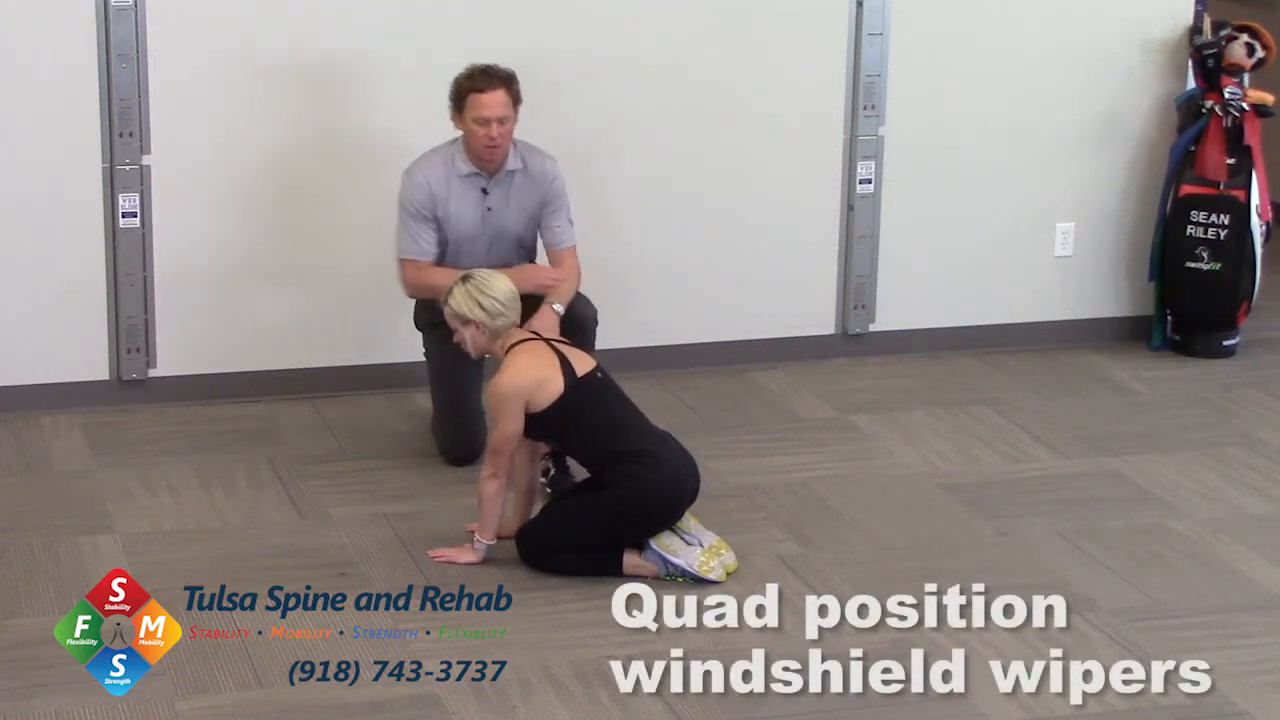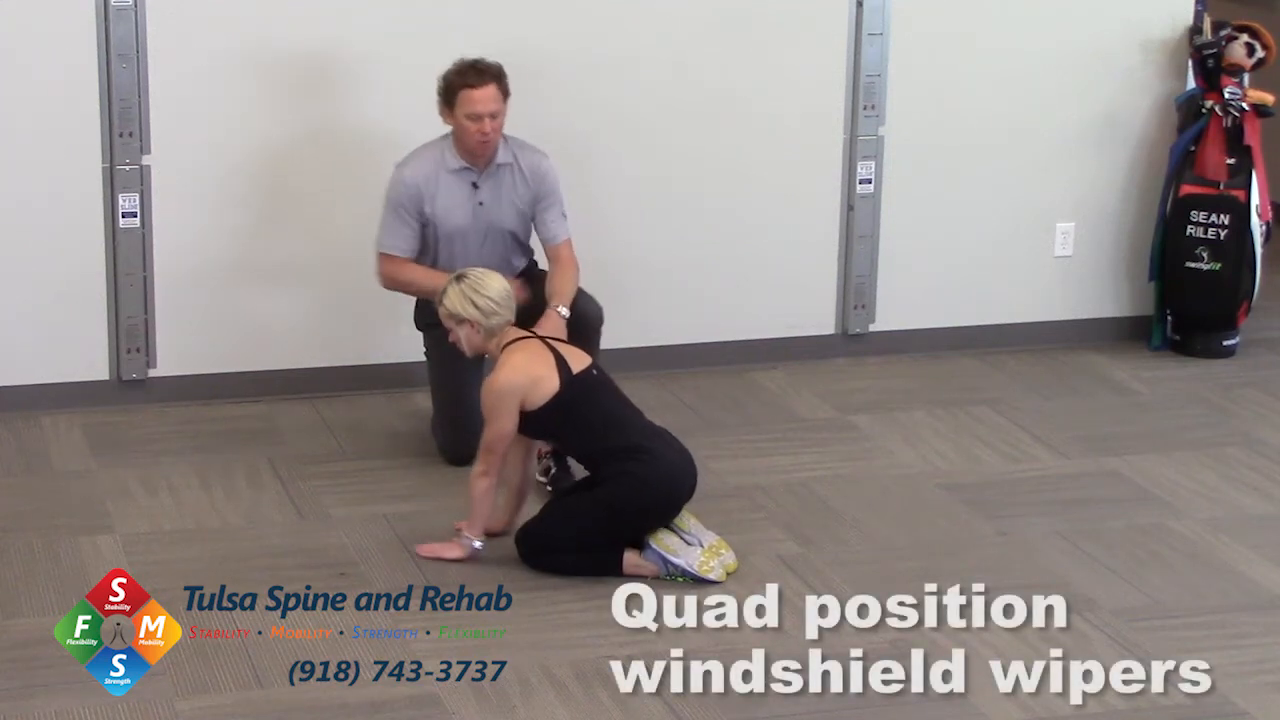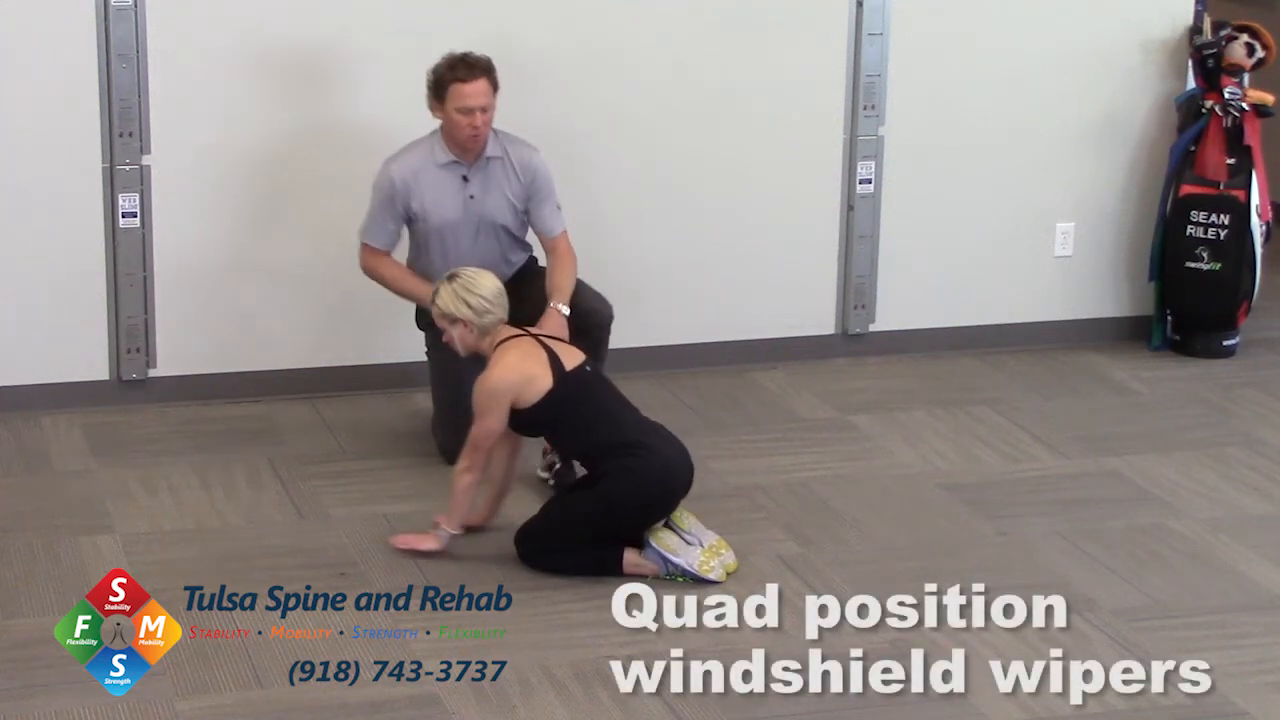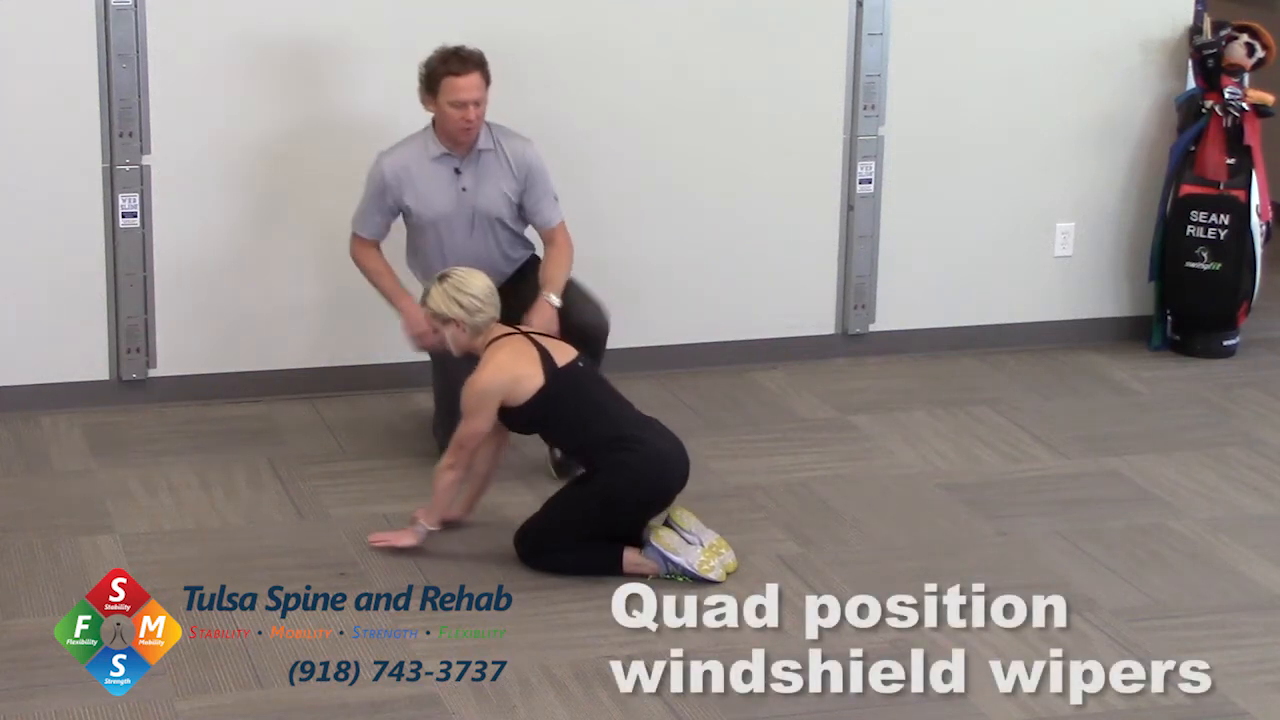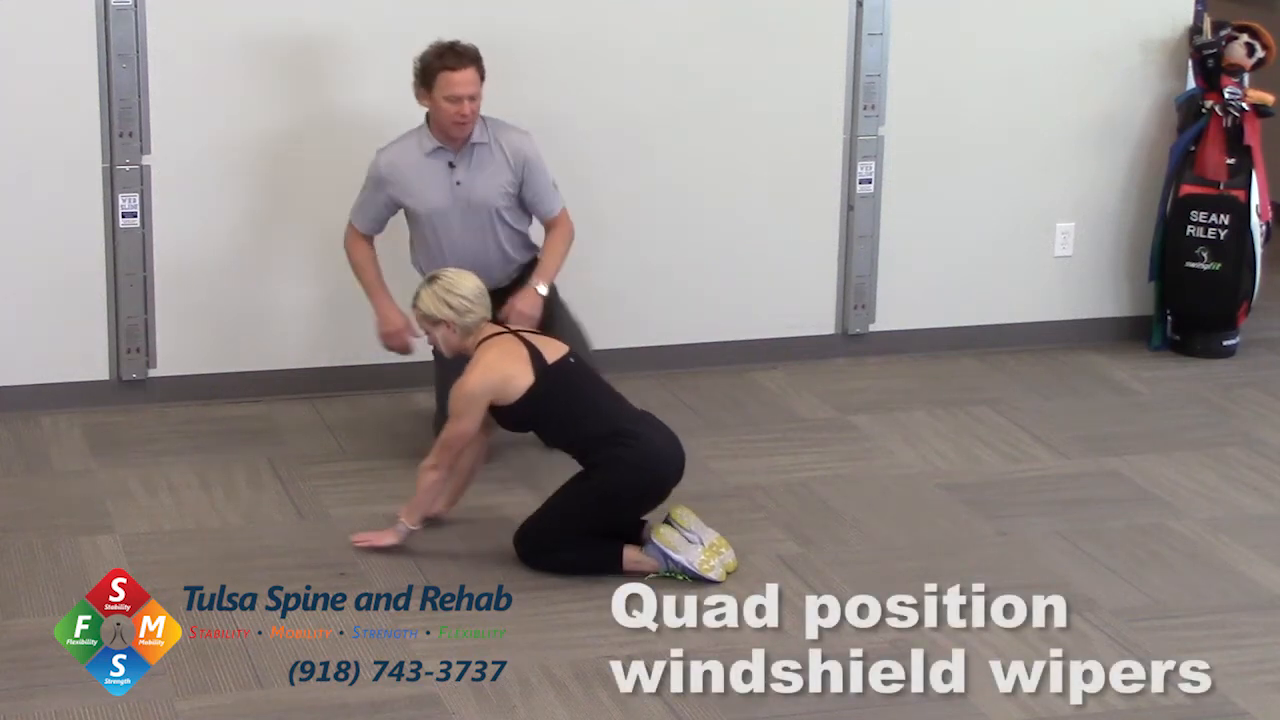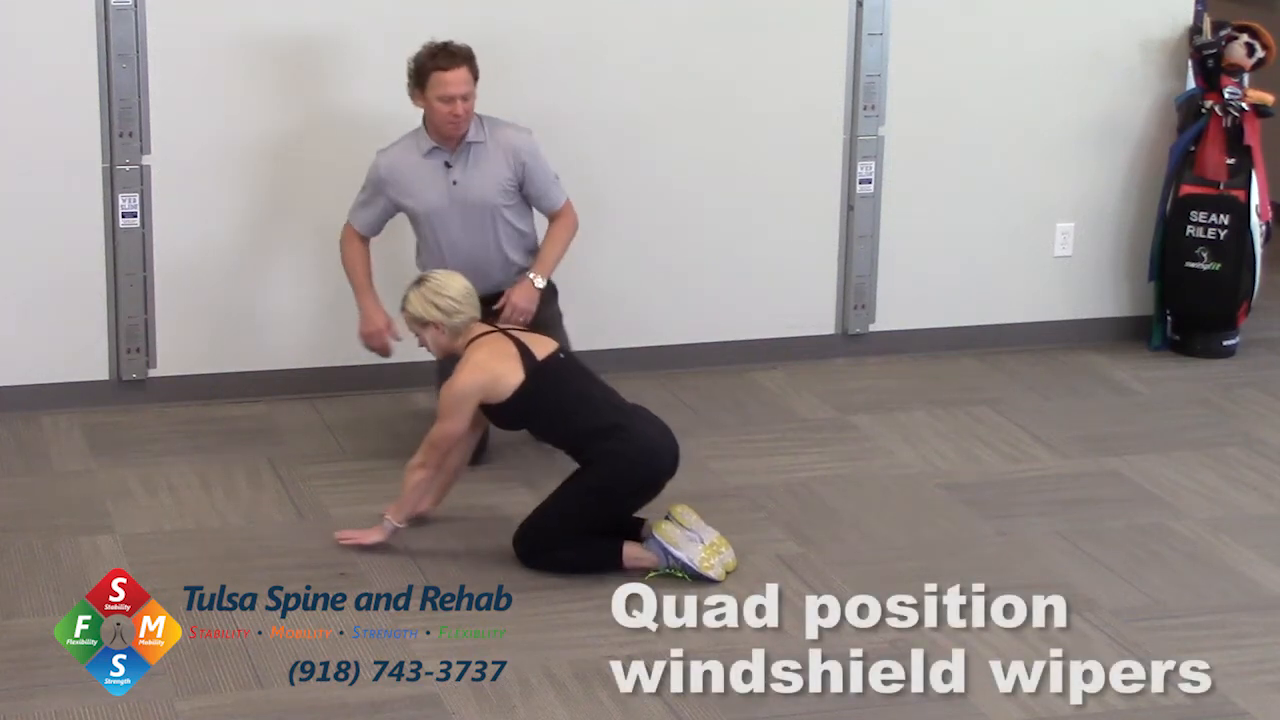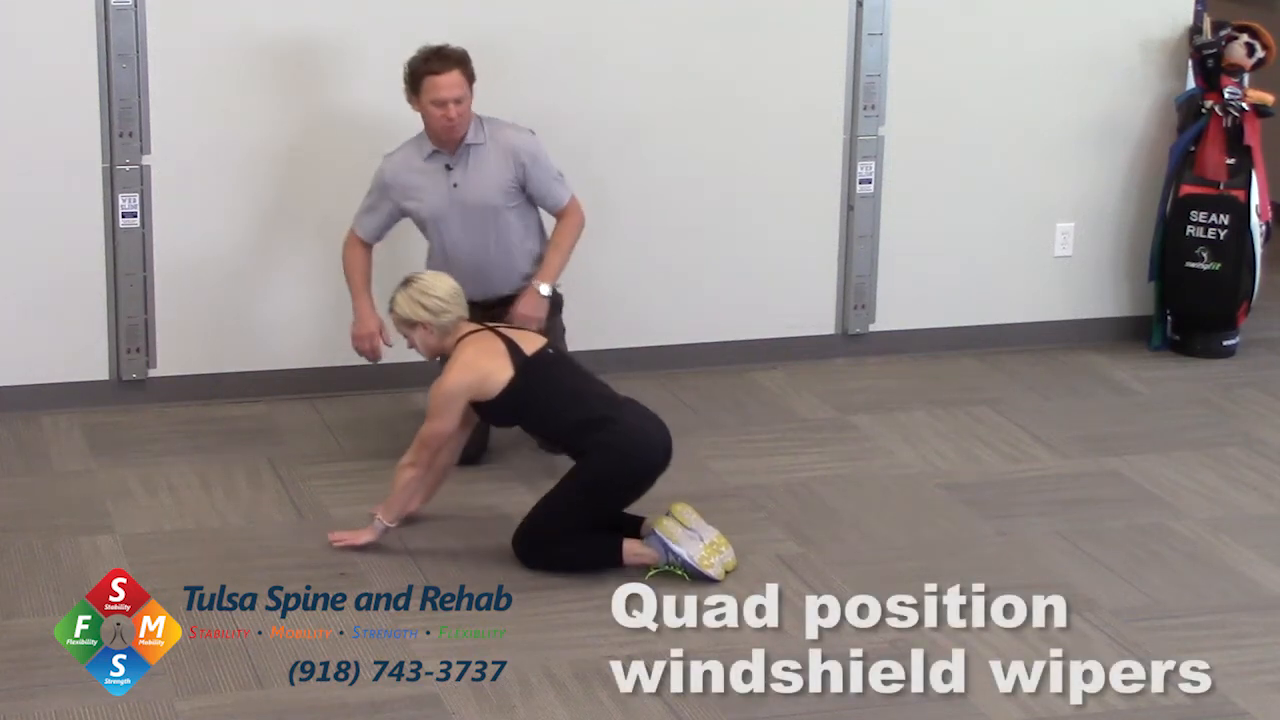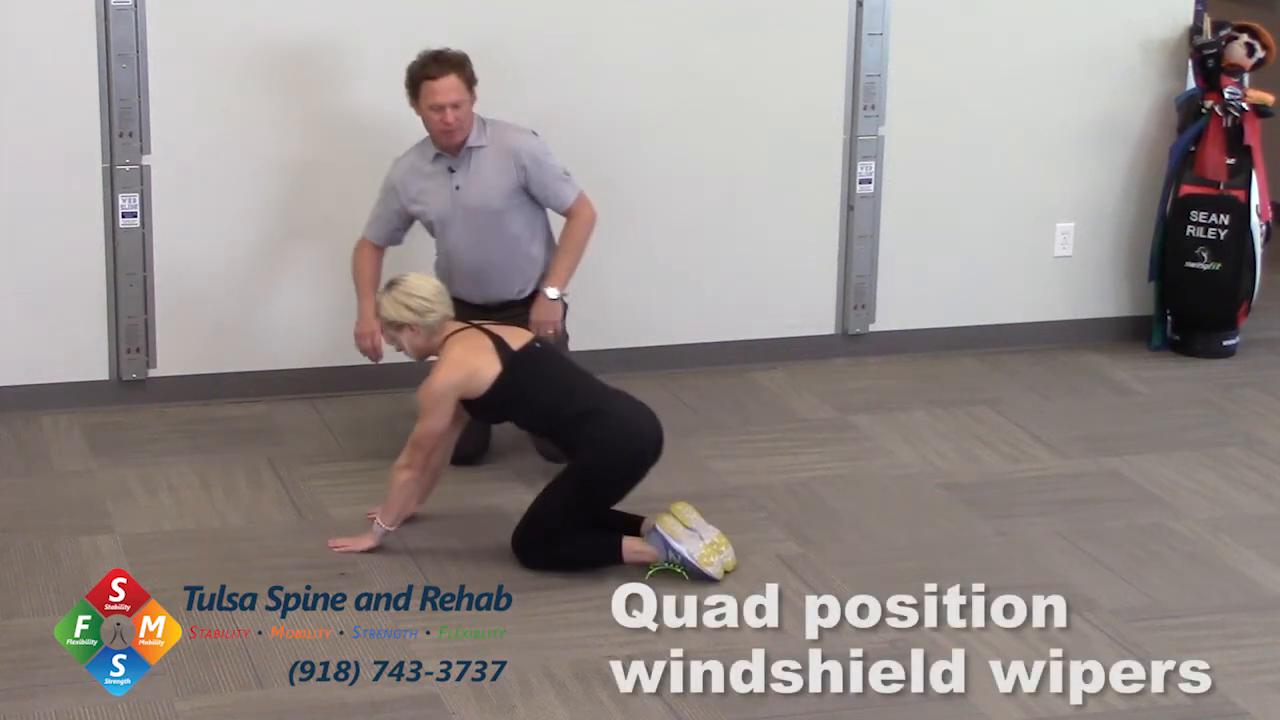
dt=0.1s
person 1, frame 1
left shoulder: (542, 170)
right shoulder: (425, 179)
left elbow: (565, 261)
right elbow: (415, 278)
left wrist: (550, 311)
right wrist: (505, 278)
left hip: (518, 291)
left knee: (580, 316)
right knee: (461, 448)
right ankle: (454, 393)
person 1, frame 2
left shoulder: (534, 166)
right shoulder: (413, 175)
left elbow: (563, 257)
right elbow: (391, 270)
left wrist: (556, 313)
left hip: (515, 286)
left knee: (585, 315)
right knee: (460, 449)
right ankle: (457, 389)
person 1, frame 3
left shoulder: (524, 161)
right shoulder: (402, 173)
left elbow: (559, 249)
right elbow: (373, 257)
left wrist: (558, 311)
left hip: (516, 282)
left knee: (594, 313)
right knee: (459, 447)
right ankle: (455, 395)
person 1, frame 4
left shoulder: (519, 154)
right shoulder: (395, 168)
left elbow: (557, 239)
right elbow: (362, 246)
left wrist: (549, 300)
right wrist: (407, 307)
left hip: (517, 281)
left knee: (589, 324)
person 1, frame 5
left shoulder: (515, 146)
right shoulder: (394, 163)
left elbow: (560, 226)
right elbow: (358, 237)
left wrist: (536, 289)
right wrist: (385, 307)
left hip: (521, 289)
person 1, frame 6
left shoulder: (514, 144)
right shoulder: (391, 165)
left elbow: (565, 217)
right elbow: (354, 237)
left wrist: (533, 282)
right wrist: (370, 308)
left hip: (519, 294)
person 1, frame 7
left shoulder: (516, 146)
right shoulder: (397, 169)
left elbow: (571, 215)
right elbow: (358, 241)
left wrist: (541, 289)
right wrist: (364, 311)
left hip: (524, 304)
right hip: (463, 312)
right knee: (465, 449)
person 1, frame 8
left shoulder: (518, 147)
right shoulder: (407, 173)
left elbow: (582, 214)
right elbow: (370, 245)
left wrist: (551, 293)
right wrist: (367, 311)
left hip: (531, 309)
right hip: (464, 314)
left knee: (558, 446)
right knee: (464, 449)
person 2, frame 1
left shoulder: (509, 381)
right shoulder: (543, 344)
left elbow: (495, 472)
right elbow: (524, 451)
left wrist: (481, 544)
right wrist: (518, 520)
left hip: (653, 486)
right hip: (672, 468)
left knee: (534, 543)
right knee: (558, 515)
left ankle: (659, 560)
right ankle: (664, 529)
person 2, frame 2
left shoulder: (504, 380)
right shoulder: (540, 343)
left elbow: (487, 470)
right elbow: (519, 447)
left wrist: (468, 540)
right wrist: (505, 517)
left hip: (650, 483)
right hip: (670, 465)
left knee: (534, 543)
right knee: (558, 515)
left ankle: (659, 559)
right ankle: (661, 528)
person 2, frame 3
left shoulder: (498, 378)
right shoulder: (534, 342)
left elbow: (471, 465)
right elbow: (505, 445)
left wrist: (443, 531)
right wrist: (485, 513)
left hip: (645, 477)
right hip: (666, 459)
left knee: (534, 545)
right knee: (562, 520)
left ankle: (658, 559)
right ankle: (663, 531)
person 2, frame 4
left shoulder: (488, 378)
right shoulder: (526, 340)
left elbow: (455, 464)
right elbow: (491, 442)
left wrist: (421, 528)
right wrist: (462, 508)
left hip: (641, 472)
right hip: (662, 455)
left knee: (534, 544)
right knee: (558, 520)
left ankle: (658, 558)
right ankle: (661, 530)
person 2, frame 5
left shoulder: (480, 377)
right shoulder: (516, 340)
left elbow: (439, 463)
right elbow: (476, 441)
left wrist: (402, 527)
right wrist: (443, 504)
left hip: (636, 465)
right hip: (658, 448)
left knee: (533, 545)
right knee: (570, 520)
left ankle: (658, 555)
right ankle: (664, 532)
person 2, frame 6
left shoulder: (470, 377)
right shoulder: (507, 339)
left elbow: (426, 462)
right elbow: (465, 439)
left wrist: (387, 526)
right wrist: (428, 502)
left hip: (631, 459)
right hip: (652, 442)
left knee: (533, 546)
right knee: (566, 520)
left ankle: (659, 553)
right ankle: (661, 529)
person 2, frame 7
left shoulder: (459, 376)
right shoulder: (495, 337)
left elbow: (416, 461)
right elbow: (455, 438)
left wrist: (378, 526)
right wrist: (416, 501)
left hip: (625, 451)
right hip: (646, 433)
left knee: (533, 547)
right knee: (565, 519)
left ankle: (660, 550)
right ankle: (660, 528)
person 2, frame 8
left shoulder: (447, 375)
right shoulder: (483, 334)
left elbow: (411, 462)
right elbow: (446, 437)
left wrist: (378, 531)
right wrist: (411, 503)
left hip: (615, 443)
right hip: (636, 425)
left knee: (532, 546)
right knee: (562, 519)
left ankle: (660, 548)
right ankle: (660, 526)
